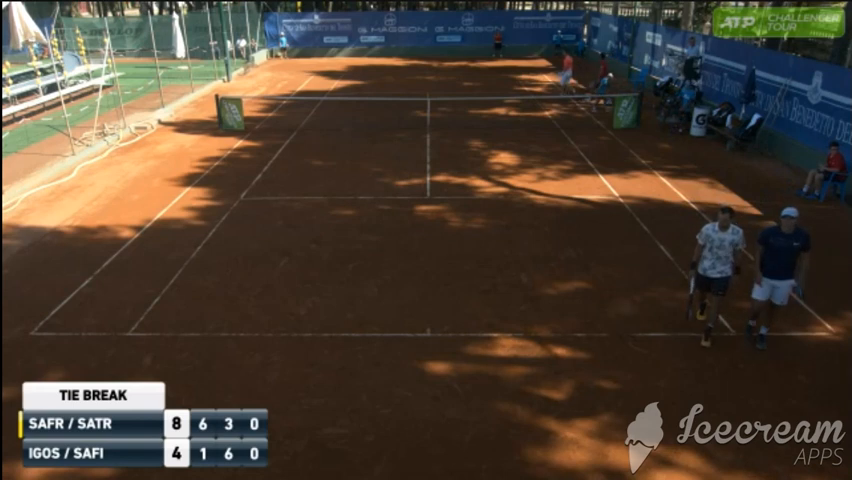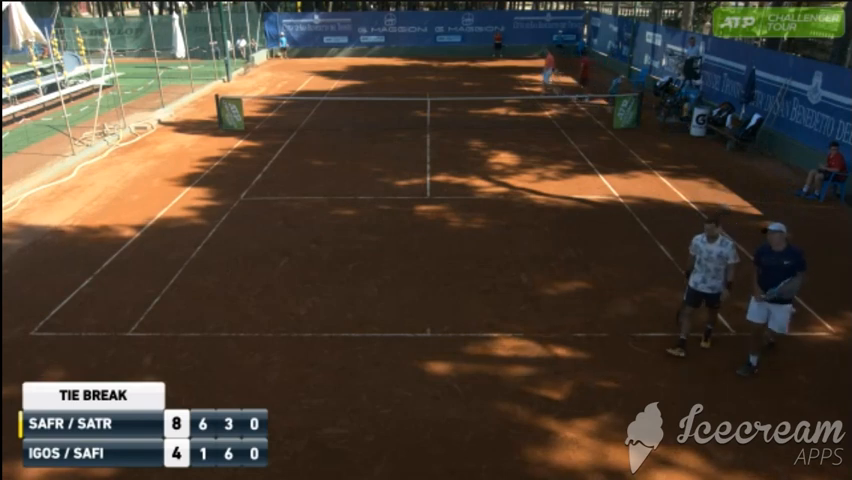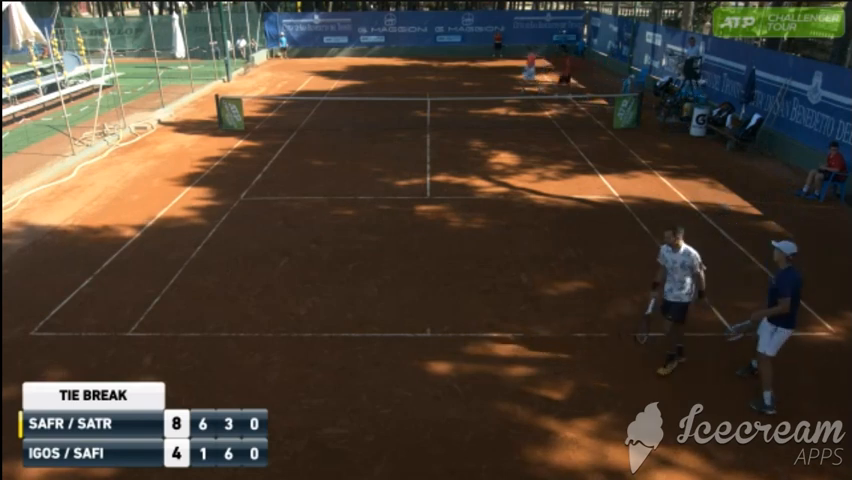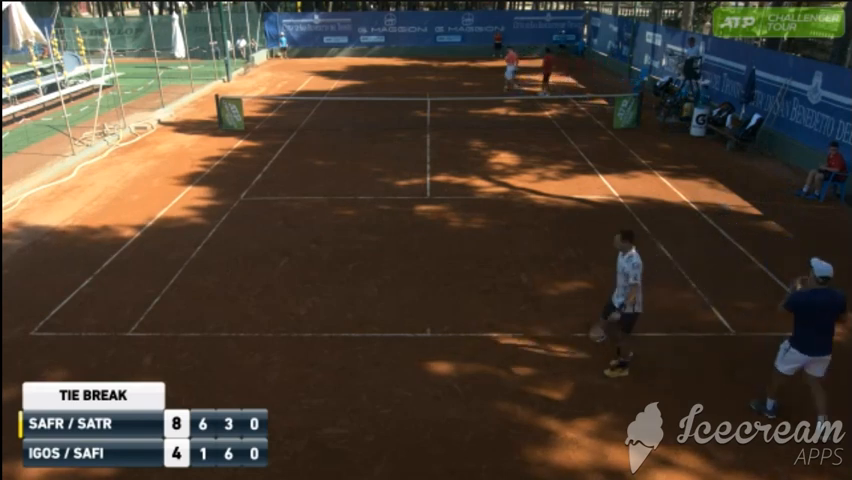
dt=0.5s
person 1, frame 1
left shoulder: (803, 236)
right shoulder: (769, 233)
left elbow: (804, 257)
right elbow: (760, 251)
left wrist: (800, 277)
right wrist: (758, 271)
left hip: (786, 279)
right hip: (765, 276)
left knee: (772, 308)
right knee: (757, 306)
left ankle: (763, 333)
right ankle: (751, 323)
person 1, frame 2
left shoulder: (795, 255)
right shoulder: (762, 251)
left elbow: (800, 276)
left wrist: (793, 287)
right wrist: (756, 288)
left hip: (782, 302)
right hip: (761, 298)
left knee: (773, 335)
right knee: (756, 332)
left ankle: (770, 339)
right ankle: (752, 364)
person 1, frame 3
left shoulder: (784, 278)
right shoulder: (792, 272)
left elbow: (785, 307)
left wrist: (760, 314)
right wrist: (765, 312)
left hip: (779, 325)
right hip: (787, 323)
left knee: (764, 359)
right knee: (761, 349)
left ankle: (767, 403)
right ankle: (753, 368)
person 1, frame 4
left shoulder: (800, 297)
right shoulder: (839, 298)
left elbow: (784, 306)
right elbow: (840, 318)
left wrist: (795, 288)
left hip: (799, 348)
right hip: (824, 350)
left knee: (779, 375)
right knee: (816, 385)
left ankle: (769, 407)
right ankle: (821, 427)
person 2, frame 1
left shoulder: (738, 234)
right shoulder: (707, 229)
left elbow: (737, 253)
right elbow: (699, 248)
left wrist: (736, 271)
right wrist: (693, 267)
left hip: (723, 274)
right hip: (704, 270)
left knee: (715, 302)
right knee: (700, 294)
left ankle: (708, 332)
right ankle: (703, 305)
person 2, frame 2
left shoulder: (728, 246)
right shoulder: (697, 240)
left elbow: (731, 268)
left wrist: (727, 288)
right wrist: (688, 275)
left hip: (716, 287)
right hip: (695, 284)
left knee: (712, 312)
right knee: (686, 312)
left ankle: (708, 333)
right ankle: (681, 346)
person 2, frame 3
left shoulder: (691, 255)
right shoulder: (664, 250)
left elbow: (699, 276)
left wrist: (701, 295)
right wrist: (654, 287)
left hip: (682, 298)
right hip: (667, 295)
left knee: (672, 329)
right knee: (676, 327)
left ankle: (671, 358)
right ankle: (678, 353)
person 2, frame 4
left shoulder: (634, 262)
right shoulder: (622, 254)
left elbow: (634, 289)
left wrist: (619, 310)
left hip: (628, 307)
right hip: (616, 299)
left knee: (621, 335)
right knee: (602, 326)
left ankle: (623, 366)
right ankle: (622, 353)
